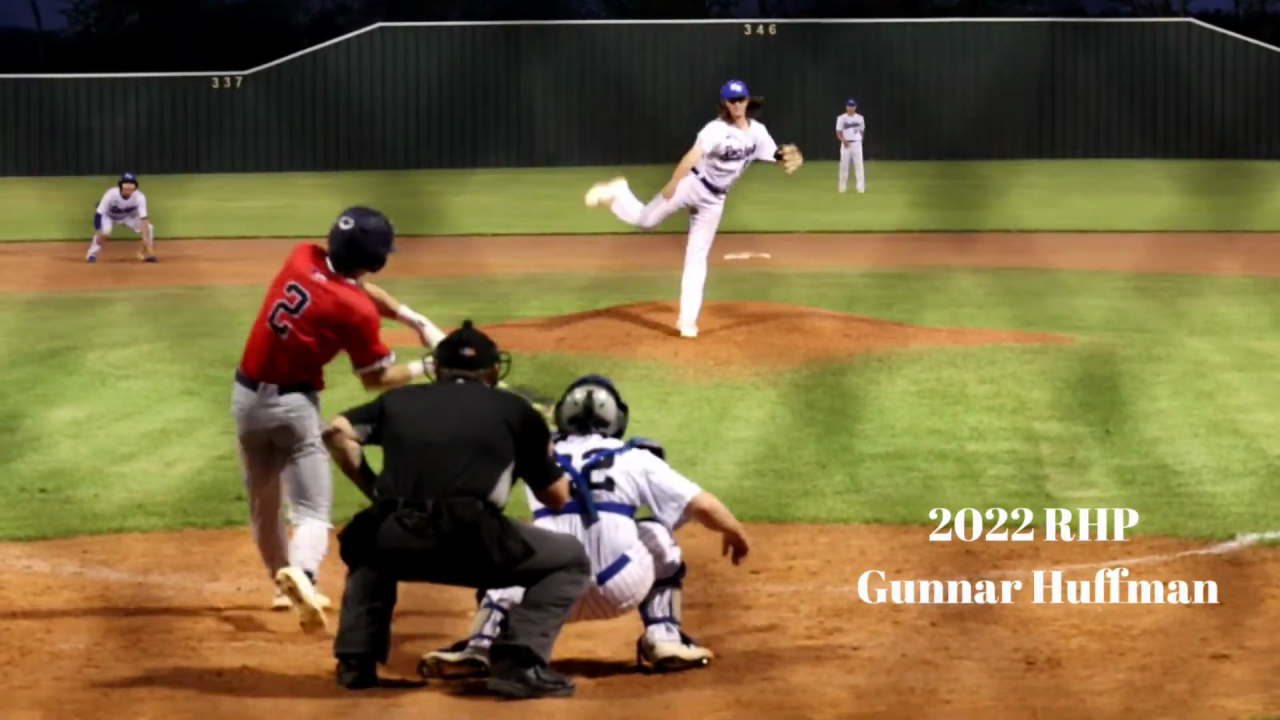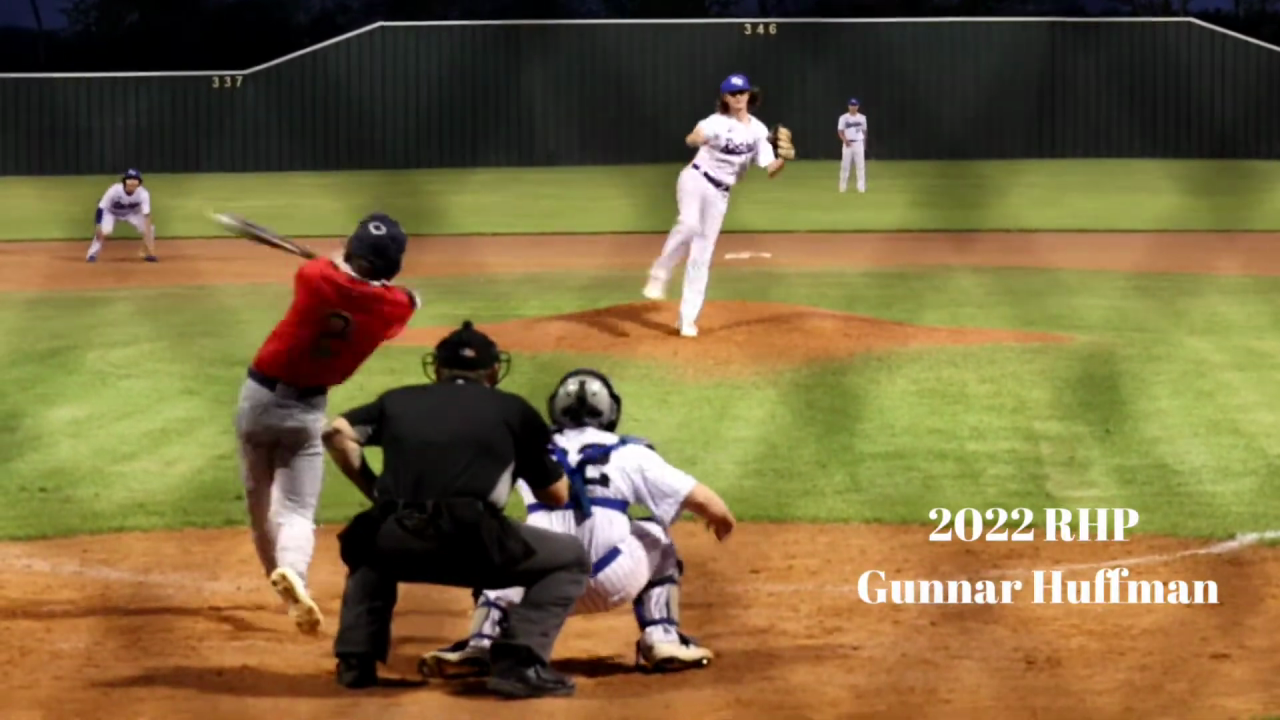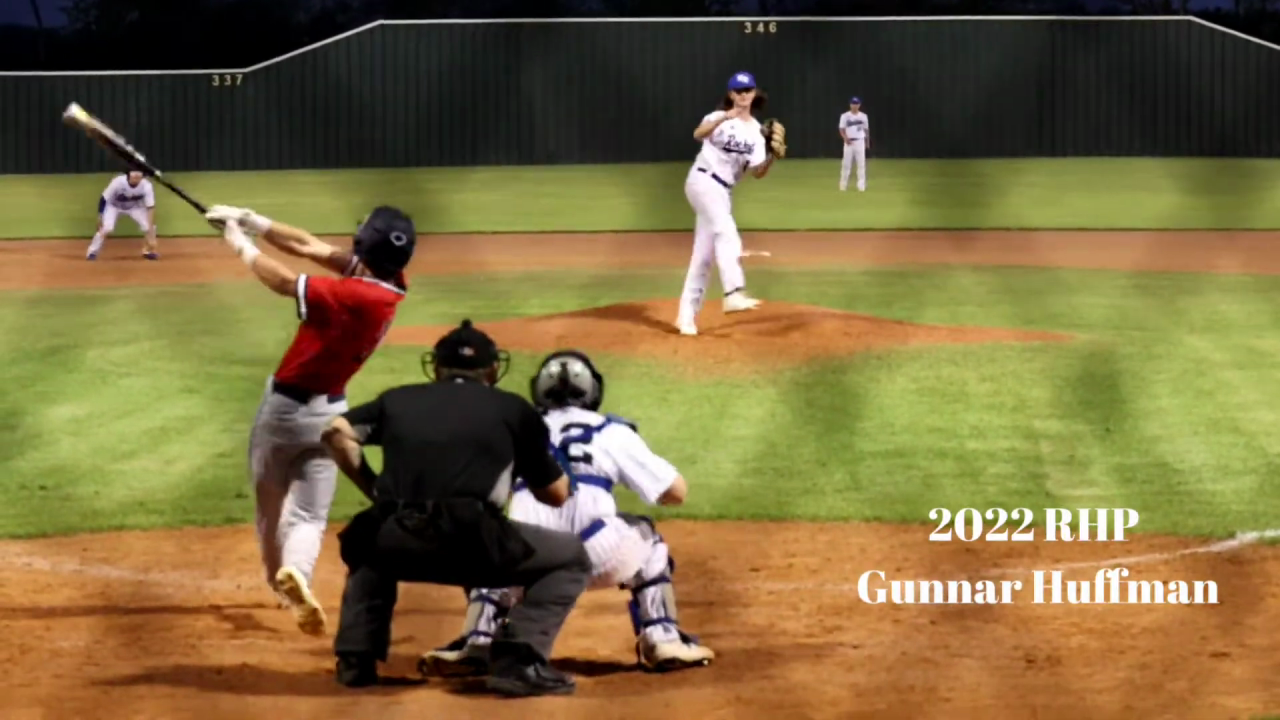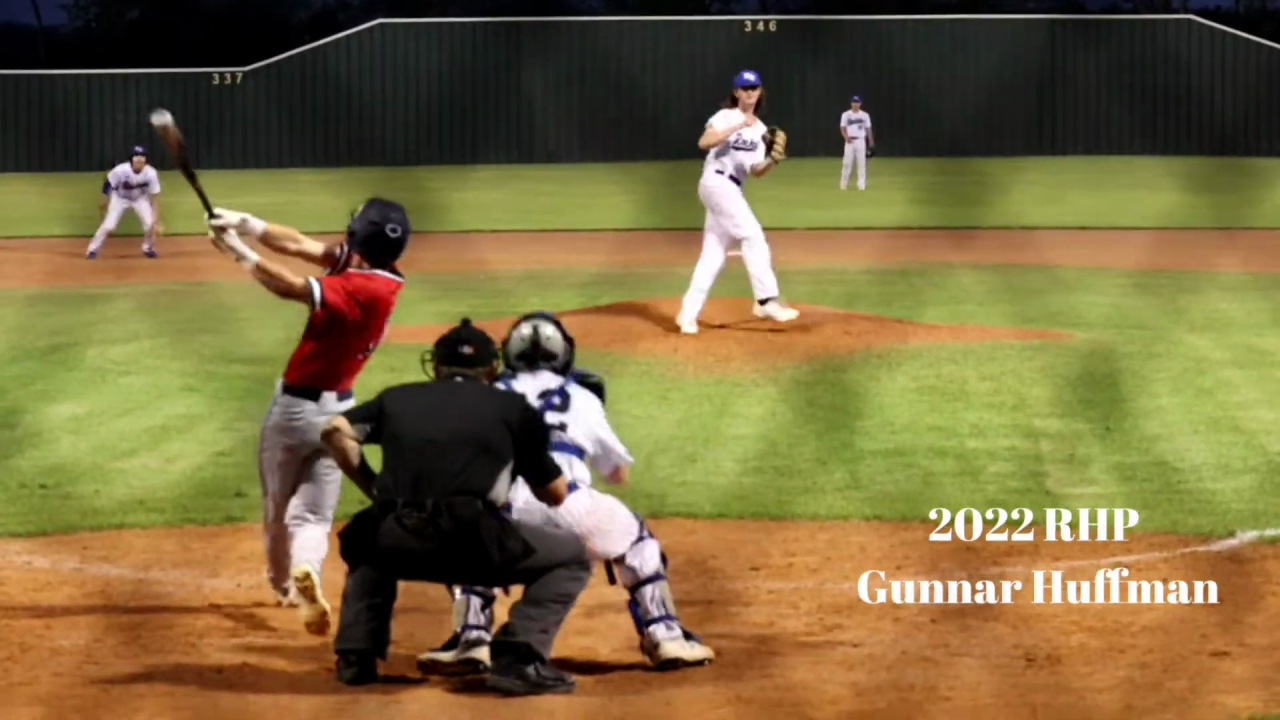
dt=0.1s
person 1, frame 1
left shoulder: (304, 258)
right shoulder: (359, 310)
right elbow: (378, 380)
left wrist: (417, 321)
right wrist: (428, 365)
left hip: (246, 399)
right hip: (290, 406)
left knee: (264, 506)
right knee: (310, 511)
left ankle: (285, 583)
right ankle: (298, 575)
person 1, frame 2
left shoulder: (320, 276)
right shoulder: (400, 304)
left hip: (258, 397)
right hip: (307, 410)
left knee: (260, 504)
right knee: (299, 510)
left ankle: (284, 579)
right ankle: (292, 572)
person 1, frame 3
left shoulder: (350, 294)
right shoulder: (390, 294)
left elbow: (282, 281)
right elbow: (311, 246)
left wrist: (241, 243)
right wrist: (252, 220)
left hip: (288, 407)
right hip: (328, 413)
left knee: (270, 505)
right knee: (309, 516)
left ankle: (281, 575)
right ankle: (296, 571)
person 1, frame 4
left shoulder: (362, 290)
right shoulder: (384, 276)
left elbow: (290, 288)
right elbow: (302, 245)
left wrist: (240, 251)
right wrist: (243, 221)
left hip: (297, 405)
right hip: (337, 410)
left knee: (277, 507)
right knee: (314, 516)
left ankle: (284, 582)
right ankle: (305, 570)
person 2, frame 1
left shoulder: (399, 399)
right shoulder: (515, 408)
left elbow: (337, 431)
right elbow: (557, 496)
left wrist: (373, 490)
right wrist: (546, 455)
left hip: (396, 542)
right hip: (469, 542)
left knee: (373, 541)
right knee: (570, 559)
left ankle: (356, 659)
right ankle: (520, 663)
person 2, frame 2
left shoulder: (399, 399)
right shoulder: (514, 409)
left elbow: (337, 432)
right elbow: (556, 496)
left wrist: (374, 491)
right wrist: (539, 452)
left hip: (396, 543)
right hip: (469, 543)
left knee: (374, 538)
right knee: (572, 559)
left ankle: (356, 658)
right ankle: (519, 663)
person 2, frame 3
left shoulder: (398, 399)
right shoulder: (514, 408)
left elbow: (337, 432)
right elbow: (556, 495)
left wrist: (374, 491)
right wrist: (538, 452)
left hip: (396, 543)
right hip: (469, 542)
left knee: (374, 538)
right knee: (572, 558)
left ankle: (356, 657)
right ankle: (519, 661)
person 2, frame 4
left shoulder: (398, 397)
right shoulder: (513, 407)
left elbow: (336, 430)
right elbow: (555, 494)
left wrist: (374, 489)
right wrist: (533, 451)
left hip: (397, 542)
right hip: (470, 541)
left knee: (373, 538)
right knee: (571, 557)
left ankle: (355, 655)
right ankle: (519, 660)
person 3, frame 1
right shoulder: (635, 458)
right elbow: (703, 506)
right wrist: (737, 534)
right hip: (620, 588)
right knee: (658, 537)
left ankle: (479, 647)
right ankle: (664, 638)
person 3, frame 2
right shoulder: (630, 453)
right elbow: (700, 500)
right wrist: (724, 519)
right hip: (613, 580)
right knee: (653, 539)
left ankle: (481, 647)
right ankle: (661, 639)
person 3, frame 3
right shoulder: (614, 433)
right elbow: (675, 492)
right wrist: (646, 482)
right hip: (599, 555)
right knee: (645, 540)
left ankle: (477, 643)
right ankle: (661, 638)
person 3, frame 4
right shoulder: (582, 398)
right elbow: (619, 474)
left hip: (506, 517)
right hip: (567, 511)
right knee: (635, 540)
left ankle: (471, 640)
right ankle: (664, 638)
person 4, frame 1
left shoulder: (758, 131)
right shoulder: (715, 129)
left elbow: (776, 156)
right elbow: (692, 155)
left wrist: (788, 158)
right wrist: (673, 182)
left hip: (714, 199)
right hip: (691, 184)
left knee: (698, 256)
right knee: (645, 219)
left ankle: (688, 318)
right ankle: (614, 194)
person 4, frame 2
left shoulder: (759, 131)
right shoulder: (716, 121)
left elbow: (771, 170)
right elbow: (691, 140)
left wrist: (784, 157)
right wrist: (700, 138)
left hip: (720, 194)
right hip: (696, 179)
left knee: (702, 254)
right knee: (688, 225)
left ankle: (687, 318)
right ankle: (659, 273)
person 4, frame 3
left shoulder: (757, 131)
right shoulder: (719, 117)
left elbow: (758, 173)
right elbow: (698, 133)
left wrist: (772, 154)
right wrist: (723, 119)
left hip: (721, 191)
right hip: (703, 181)
left knee: (704, 253)
right knee: (726, 230)
left ankle: (687, 316)
right ankle: (733, 292)
person 4, frame 4
left shoulder: (760, 129)
right shoulder: (725, 117)
left elbow: (757, 170)
right elbow: (704, 142)
left wrist: (775, 157)
right wrist: (736, 126)
left hip: (730, 190)
right hip: (716, 183)
left knee: (713, 254)
right knee: (753, 238)
left ankle: (689, 314)
right ankle: (767, 302)
